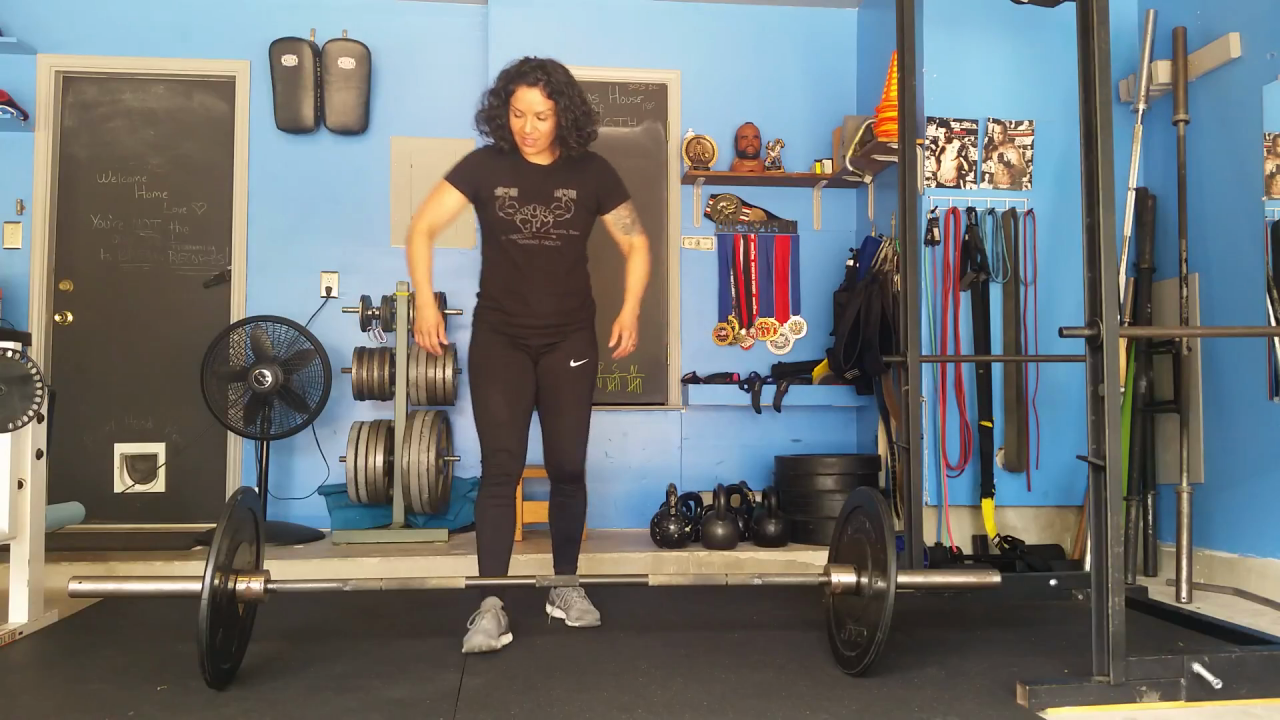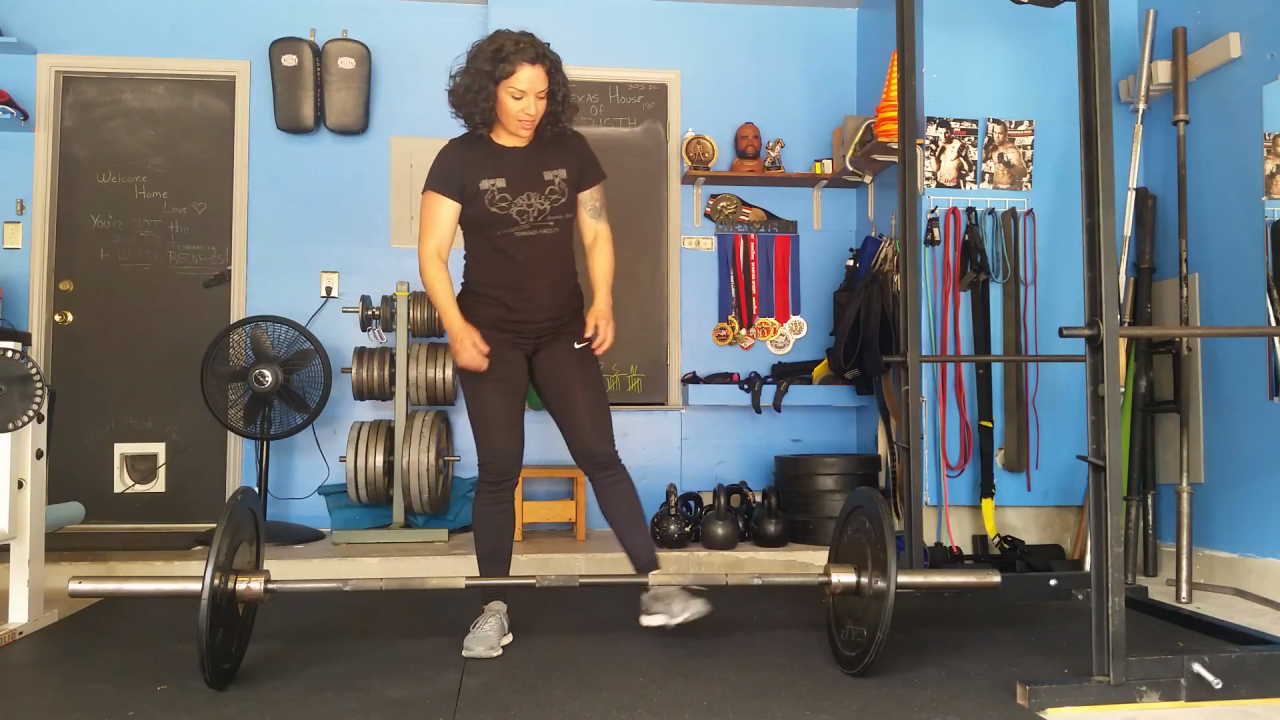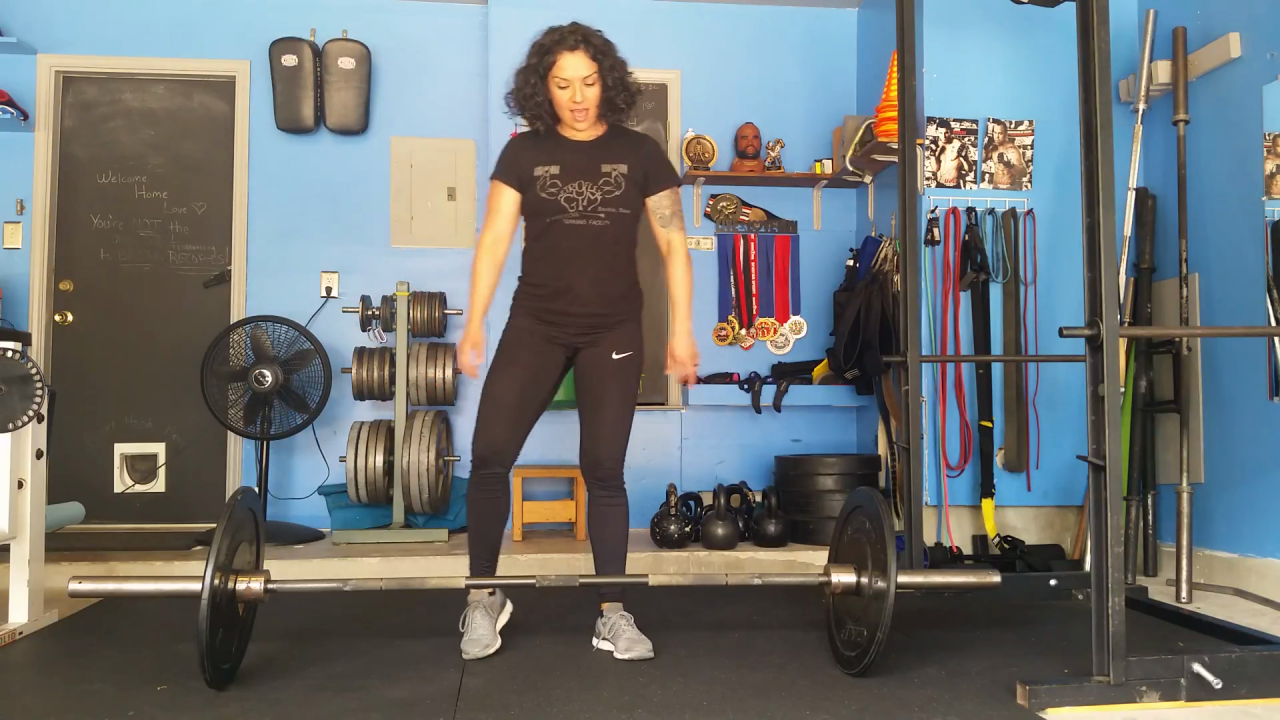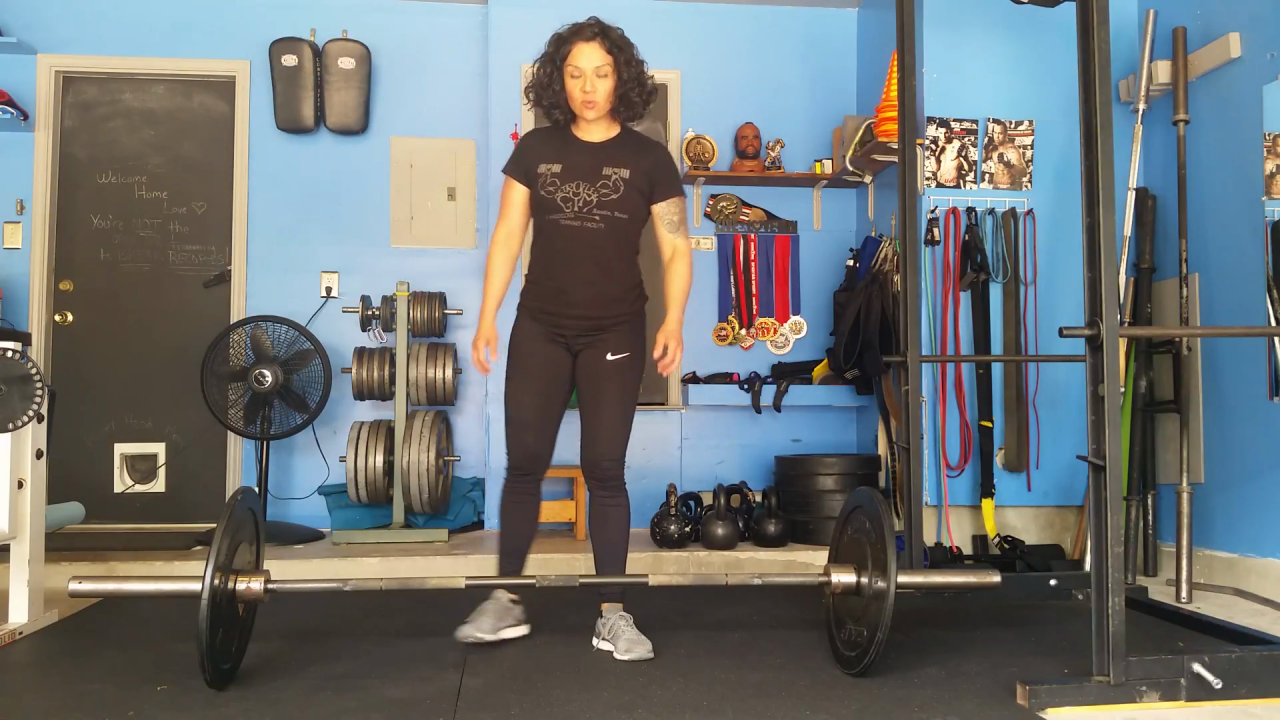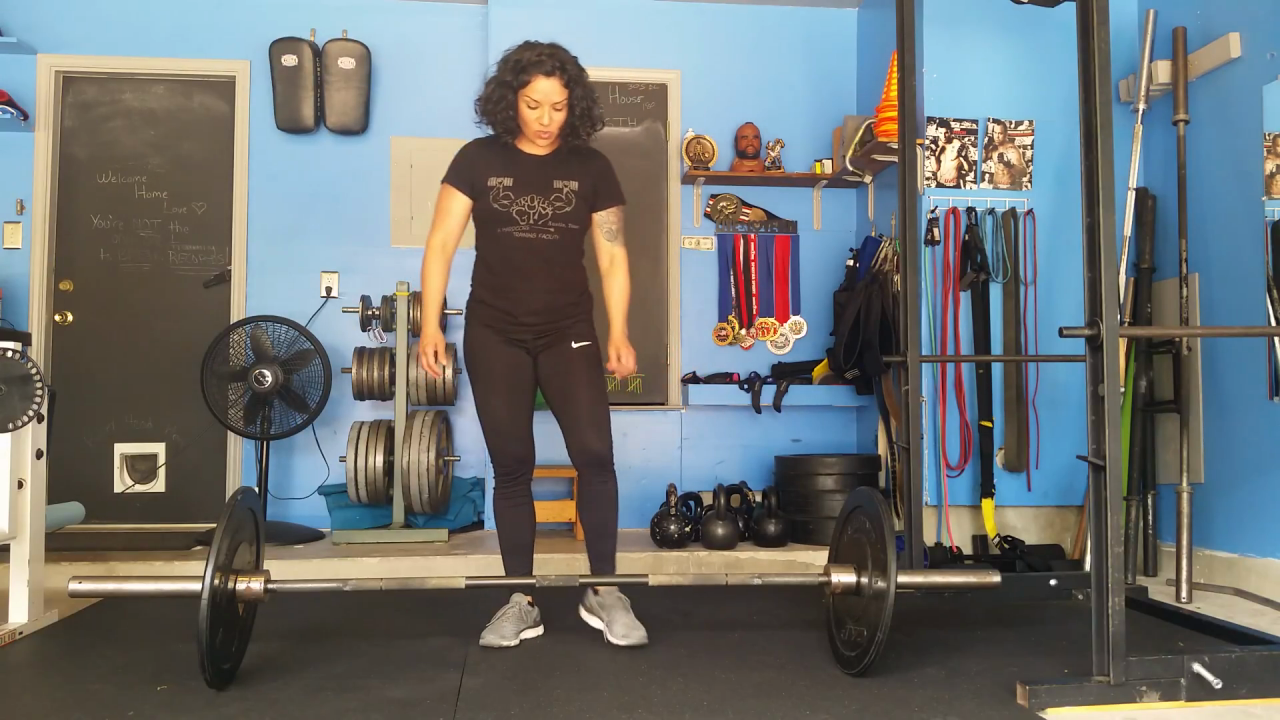
dt=0.5s
person 1, frame 1
left shoulder: (592, 172)
right shoulder: (484, 167)
left elbow: (635, 243)
right elbow: (421, 230)
left wrist: (630, 309)
right wrist: (425, 300)
left hip: (569, 336)
right hip: (500, 336)
left knee: (566, 466)
right knee: (501, 465)
left ankle: (564, 585)
right ankle: (491, 604)
person 1, frame 2
left shoulder: (570, 150)
right shoulder: (459, 159)
left elbow: (597, 233)
right elbow: (431, 253)
left wrist: (602, 302)
right wrist: (455, 327)
left hip: (561, 328)
right hip: (492, 335)
left knee: (599, 454)
right knee: (499, 469)
left ankle: (655, 586)
right ankle: (494, 609)
person 1, frame 3
left shoulder: (640, 153)
right shoulder: (524, 153)
left elbow: (672, 243)
right elbow: (494, 240)
left wrist: (682, 330)
right wrist: (474, 321)
left hip: (612, 332)
right hip: (535, 326)
left knee: (603, 469)
right knee: (490, 455)
left ankle: (612, 612)
right ankle: (483, 594)
person 1, frame 4
left shoulder: (648, 157)
right shoulder: (535, 149)
left elbow: (676, 250)
right elbow: (508, 235)
left wrist: (672, 322)
right wrist: (487, 317)
left hip: (615, 331)
right hip: (539, 327)
left knee: (604, 470)
right knee: (526, 464)
left ankle: (612, 613)
right ankle: (506, 599)
person 1, frame 5
left shoulder: (592, 168)
right shoulder: (478, 160)
left elbow: (612, 256)
right elbow: (441, 244)
left wrist: (618, 332)
right wrist: (430, 324)
left hip: (567, 331)
right hip: (494, 333)
left knee: (592, 452)
right knee: (512, 465)
left ankle: (604, 591)
right ankle: (521, 601)
